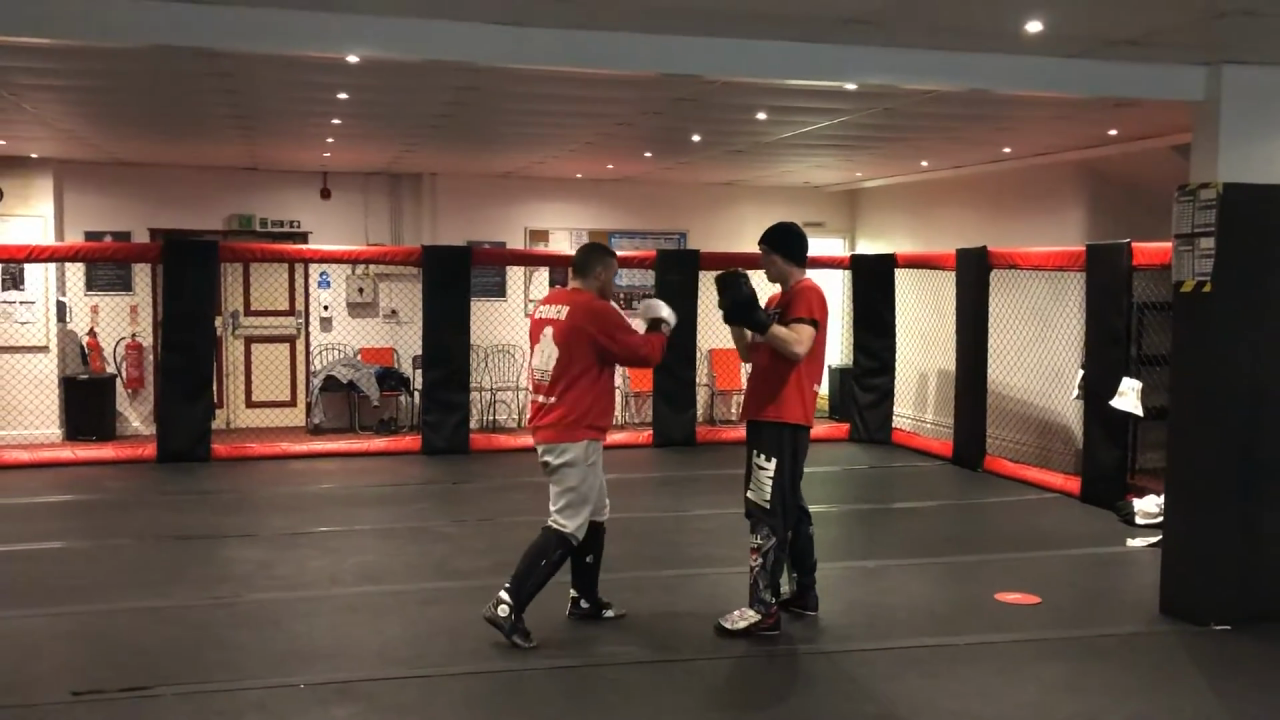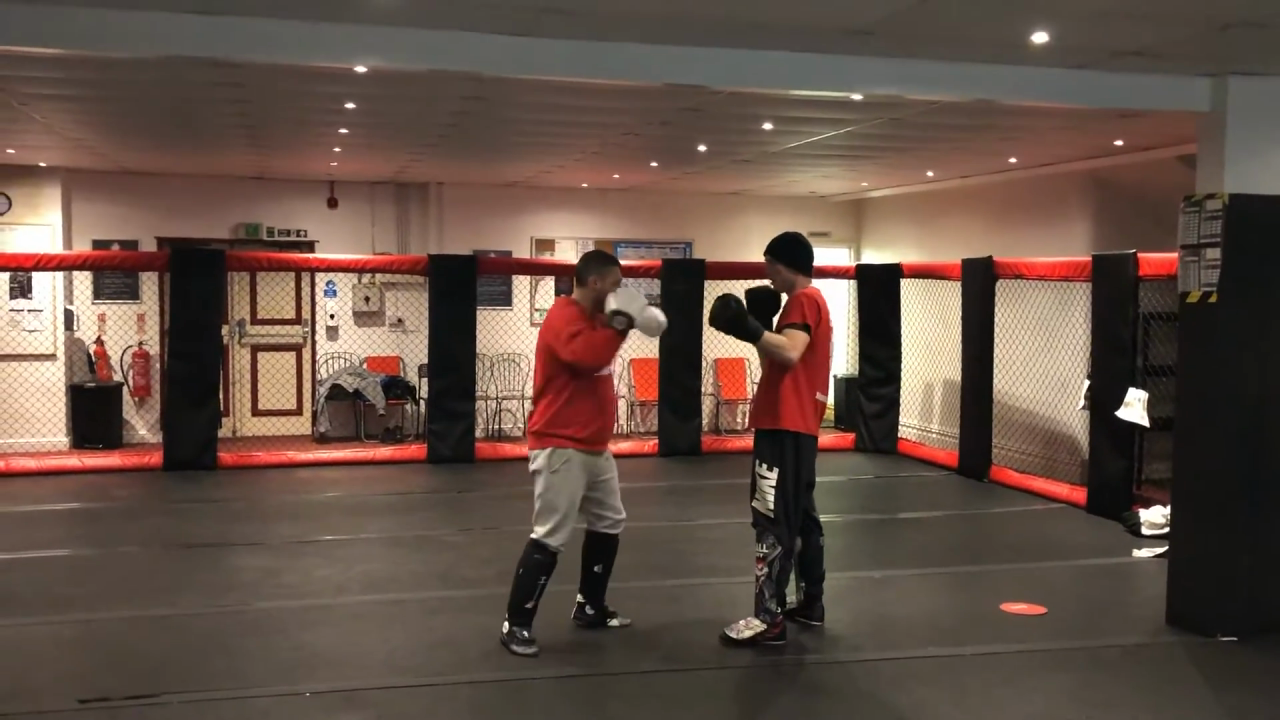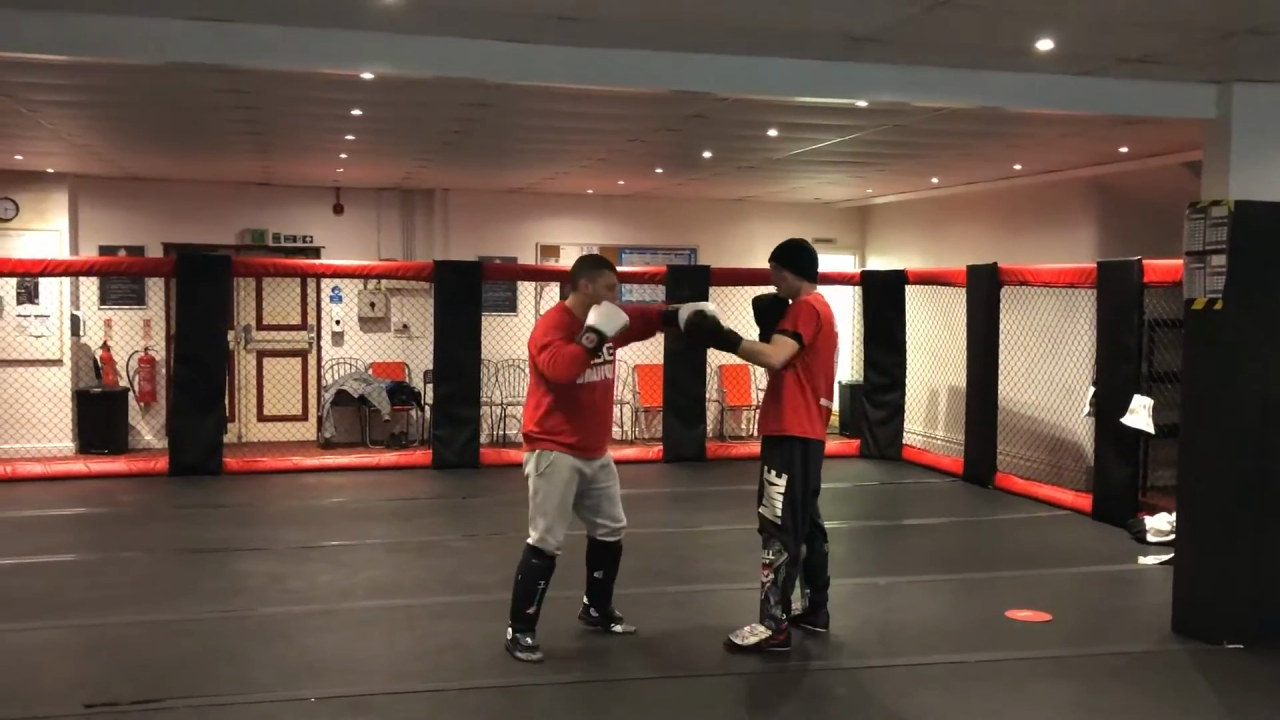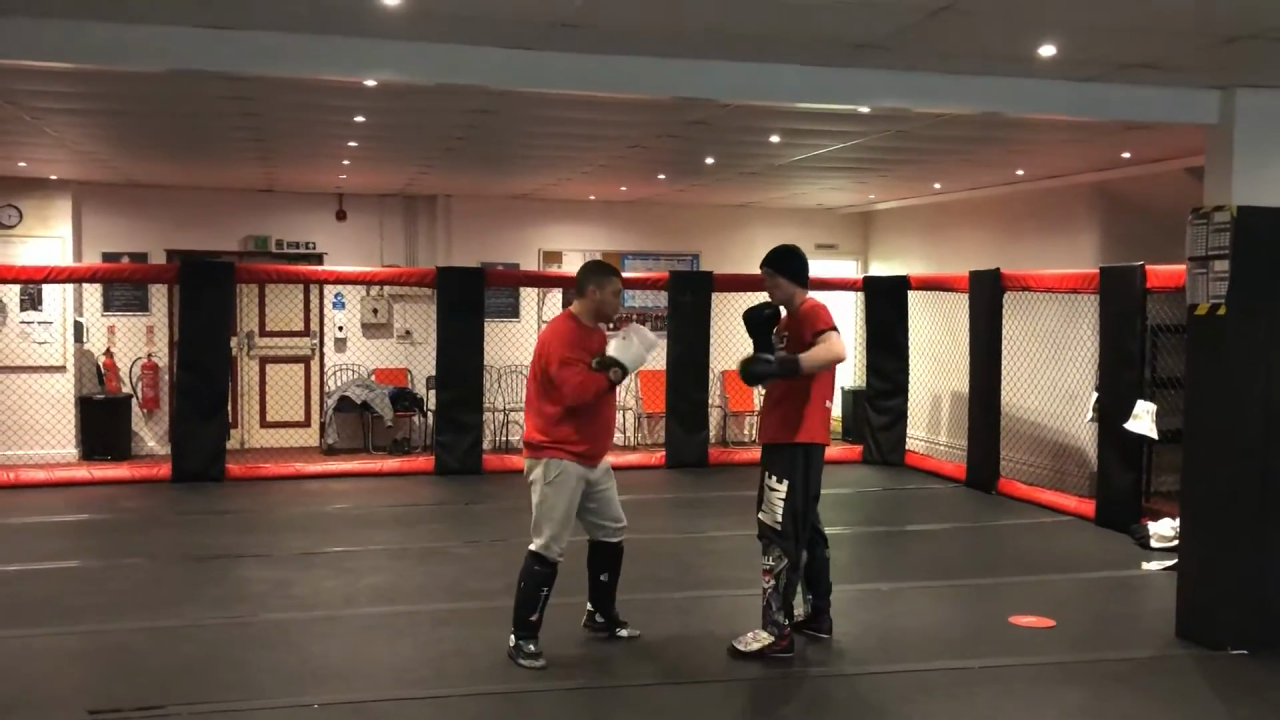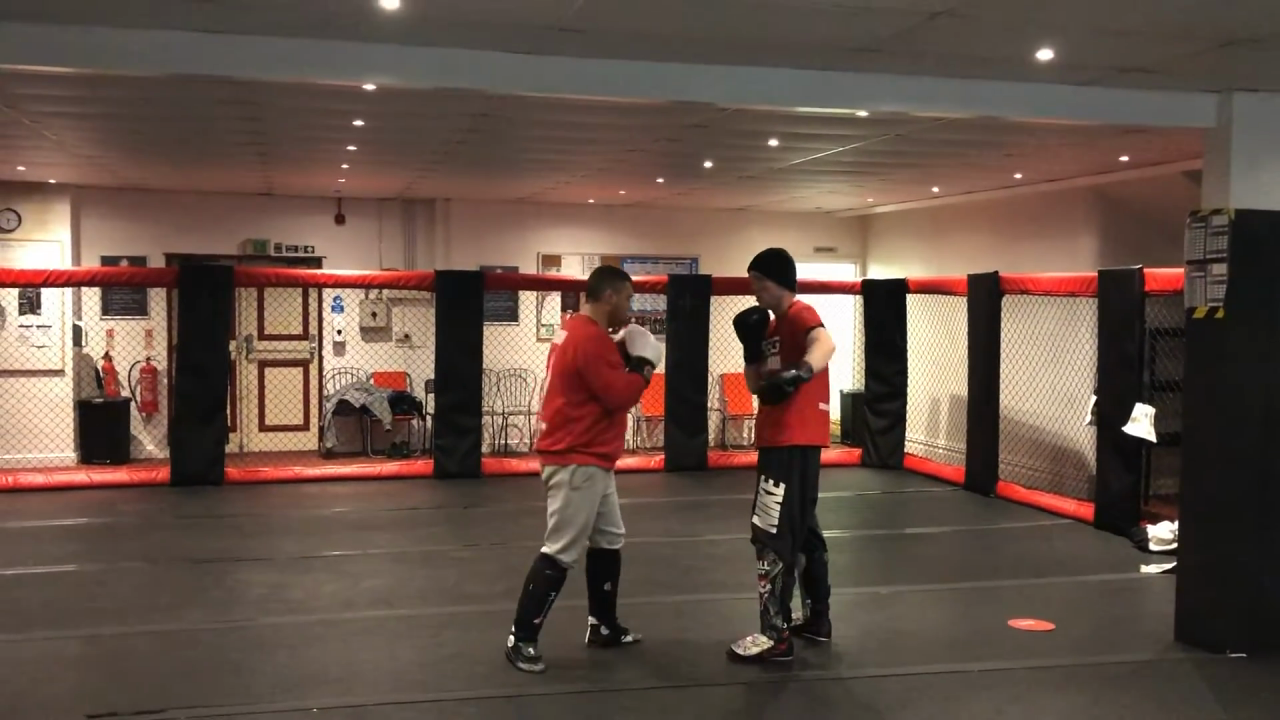
dt=0.3s
person 1, frame 1
left shoulder: (807, 294)
right shoulder: (779, 299)
left elbow: (798, 347)
right elbow: (750, 354)
left wrist: (756, 317)
right wrist: (735, 316)
left hip: (783, 419)
right hip: (769, 416)
left knee: (766, 509)
right knee: (788, 505)
left ankle: (764, 608)
right ankle: (804, 592)
person 1, frame 2
left shoulder: (804, 300)
right shoulder: (805, 302)
left elbow: (789, 352)
right elbow: (776, 362)
left wrist: (746, 328)
right wrist: (761, 322)
left hip: (785, 427)
right hip: (797, 426)
left knee: (772, 519)
right knee: (800, 514)
left ankle: (769, 618)
right ankle: (811, 602)
person 1, frame 3
left shoulder: (806, 307)
right shoulder: (815, 309)
left elbow: (774, 359)
left wrist: (723, 337)
right wrist: (767, 328)
left hip: (792, 434)
right hip: (803, 433)
left knee: (779, 526)
right knee: (805, 521)
left ankle: (773, 624)
right ankle: (815, 609)
person 1, frame 4
left shoulder: (810, 312)
right shoulder: (783, 320)
left elbow: (834, 350)
right elbow: (766, 380)
left wrist: (785, 365)
right wrist: (760, 341)
left hip: (796, 439)
right hip: (786, 437)
left knee: (777, 531)
right knee: (803, 526)
left ankle: (777, 630)
right ankle: (818, 614)
person 1, frame 5
left shoulder: (799, 315)
right shoulder: (772, 325)
left elbow: (825, 344)
right elbow: (756, 385)
left wrist: (801, 372)
right wrist: (752, 347)
left hip: (793, 443)
right hip: (786, 441)
left knee: (772, 535)
right knee: (802, 530)
left ankle: (775, 634)
right ankle: (817, 617)
person 2, frame 1
left shoulder: (546, 307)
right shoulder: (594, 311)
right elbow: (645, 353)
right wrist: (662, 323)
left hip: (552, 429)
right hip: (575, 436)
left knee: (593, 516)
right knee: (566, 527)
left ankle: (585, 600)
right ankle: (508, 605)
person 2, frame 2
left shoulder: (590, 314)
right shoulder: (561, 317)
left elbow: (598, 342)
right elbow: (590, 356)
left wrist: (627, 318)
right wrist: (620, 318)
left hip: (594, 446)
right hip: (559, 447)
left knee: (609, 524)
right knee: (550, 538)
left ankle: (592, 607)
right ankle: (517, 623)
person 2, frame 3
left shoulder: (603, 320)
right shoulder: (551, 324)
left elbow: (644, 318)
right elbow: (559, 369)
left wrist: (681, 314)
right wrist: (593, 335)
left hip: (595, 452)
right hip: (555, 452)
left knee: (609, 531)
right knee: (545, 543)
left ankle: (596, 609)
right ankle: (519, 629)
person 2, frame 4
left shoulder: (594, 331)
right shoulder: (562, 334)
left elbow: (596, 381)
right elbow: (580, 391)
left wrist: (620, 357)
right wrist: (621, 363)
left hip: (591, 459)
right hip: (557, 459)
left knee: (610, 533)
right knee: (548, 549)
left ankle: (601, 616)
right ankle: (521, 636)
person 2, frame 5
left shoulder: (584, 332)
right shoulder: (590, 337)
right elbow: (619, 395)
left wrist: (623, 355)
right wrist: (644, 363)
left hip: (590, 461)
right hip: (576, 462)
left knee: (608, 542)
right knee: (561, 552)
left ankle: (603, 626)
right ankle: (522, 638)
